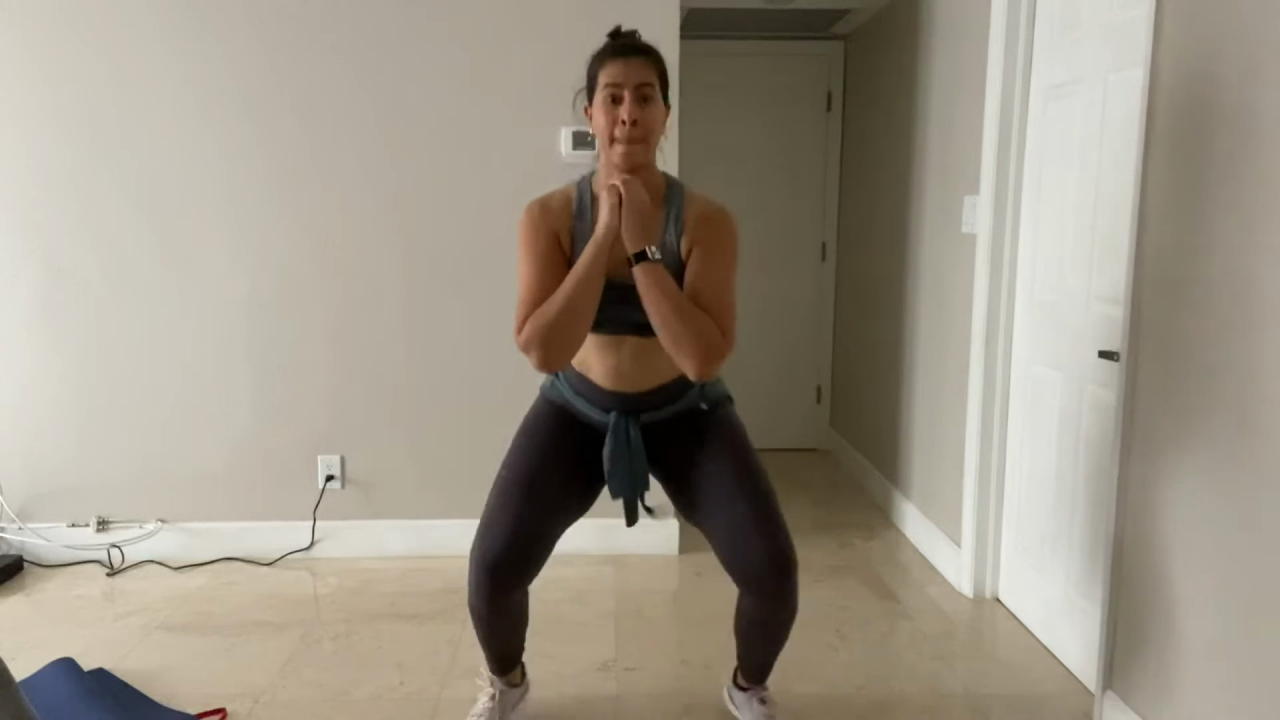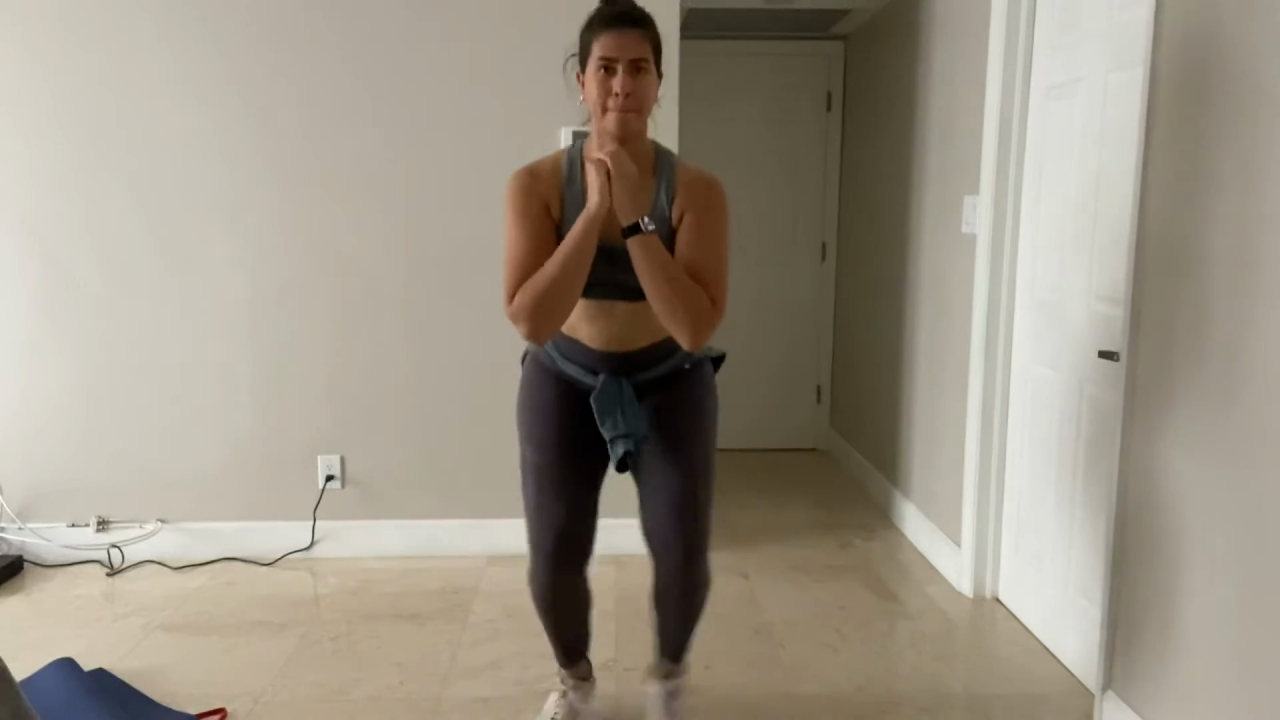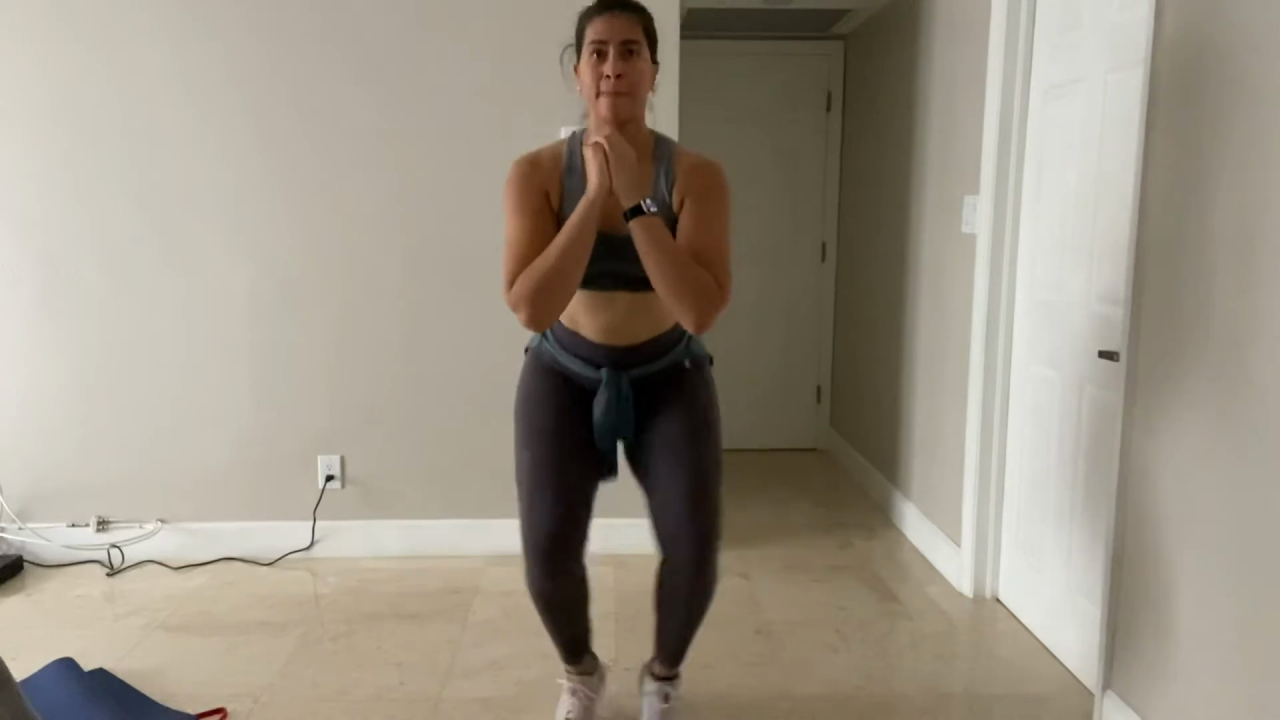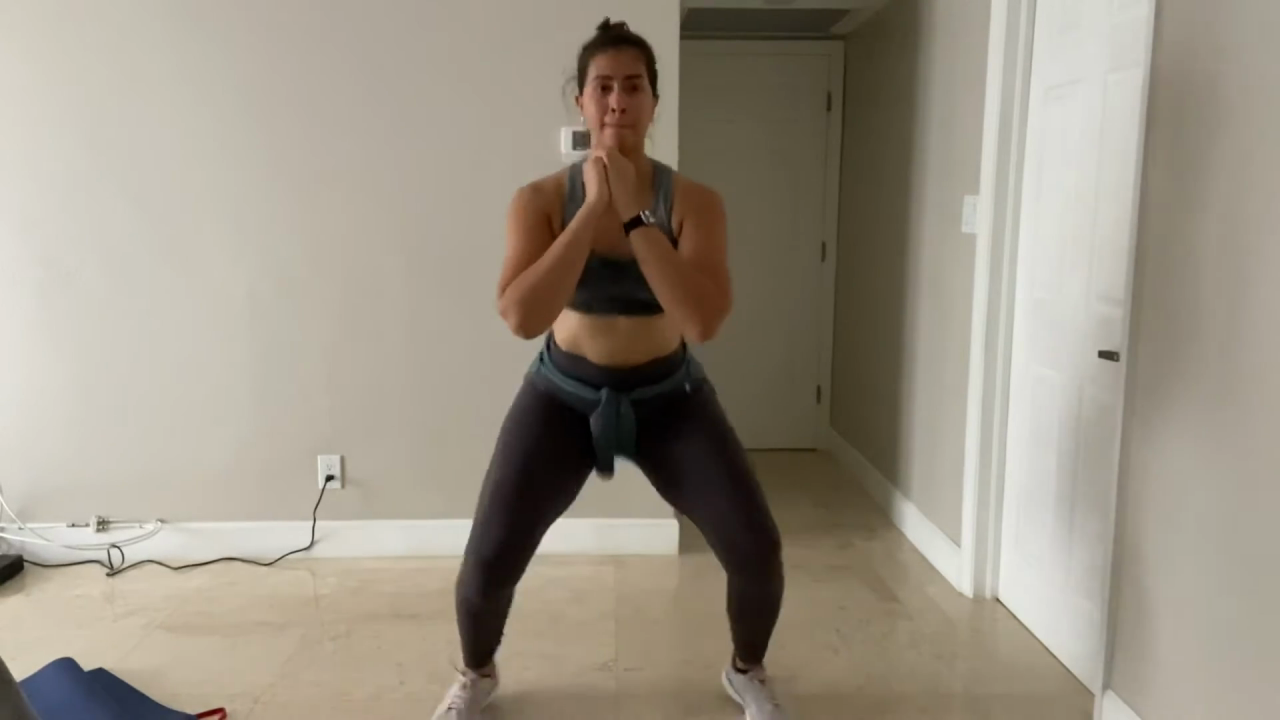
dt=1s
person 1, frame 1
left shoulder: (706, 219)
right shoulder: (548, 215)
left elbow: (704, 357)
right elbow: (540, 350)
left wrist: (642, 246)
right wrist: (603, 237)
left hip: (685, 416)
right hip: (577, 412)
left knee: (771, 570)
right knee: (494, 565)
person 1, frame 2
left shoulder: (695, 189)
right shoulder: (536, 183)
left elbow: (696, 329)
right elbow: (529, 321)
left wrist: (635, 221)
right wrist: (595, 212)
left hip: (667, 379)
right hip: (566, 379)
left knee: (679, 548)
right knee: (558, 551)
person 1, frame 3
left shoulder: (696, 175)
right shoulder: (537, 173)
left elbow: (702, 311)
right elbow: (530, 308)
left wrist: (636, 203)
right wrist: (596, 197)
left hip: (666, 376)
right hip: (565, 376)
left knee: (693, 546)
right knee: (549, 546)
person 1, frame 4
left shoulder: (694, 201)
right shoulder: (540, 199)
left elbow: (704, 322)
right elbow: (521, 317)
left wrist: (635, 217)
right wrist: (593, 213)
left hip: (668, 398)
right hip: (563, 397)
left knee: (756, 549)
right knee: (489, 559)
